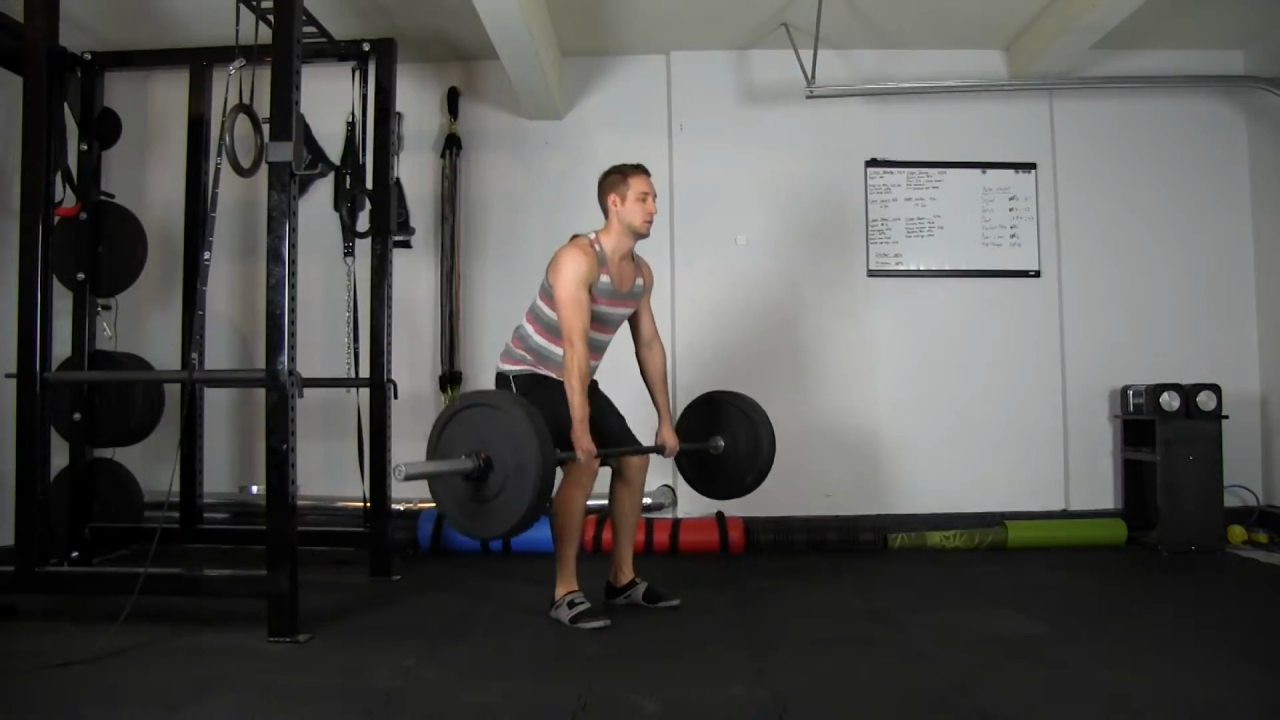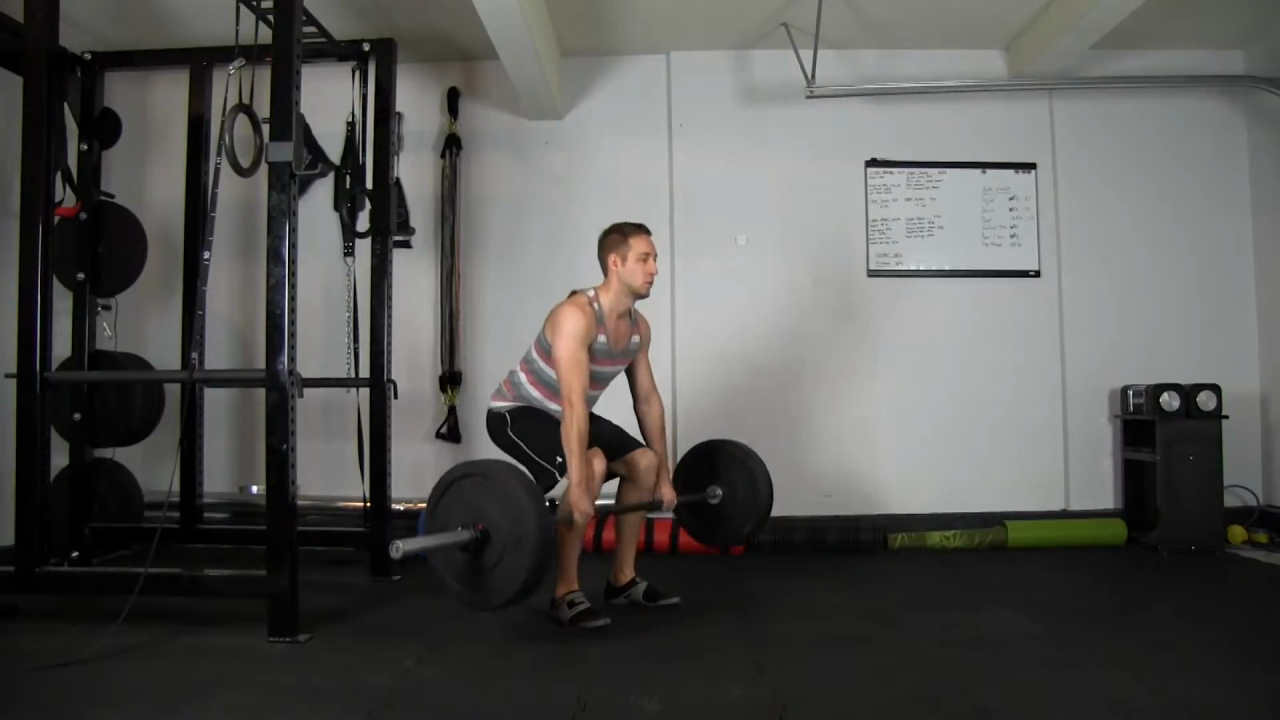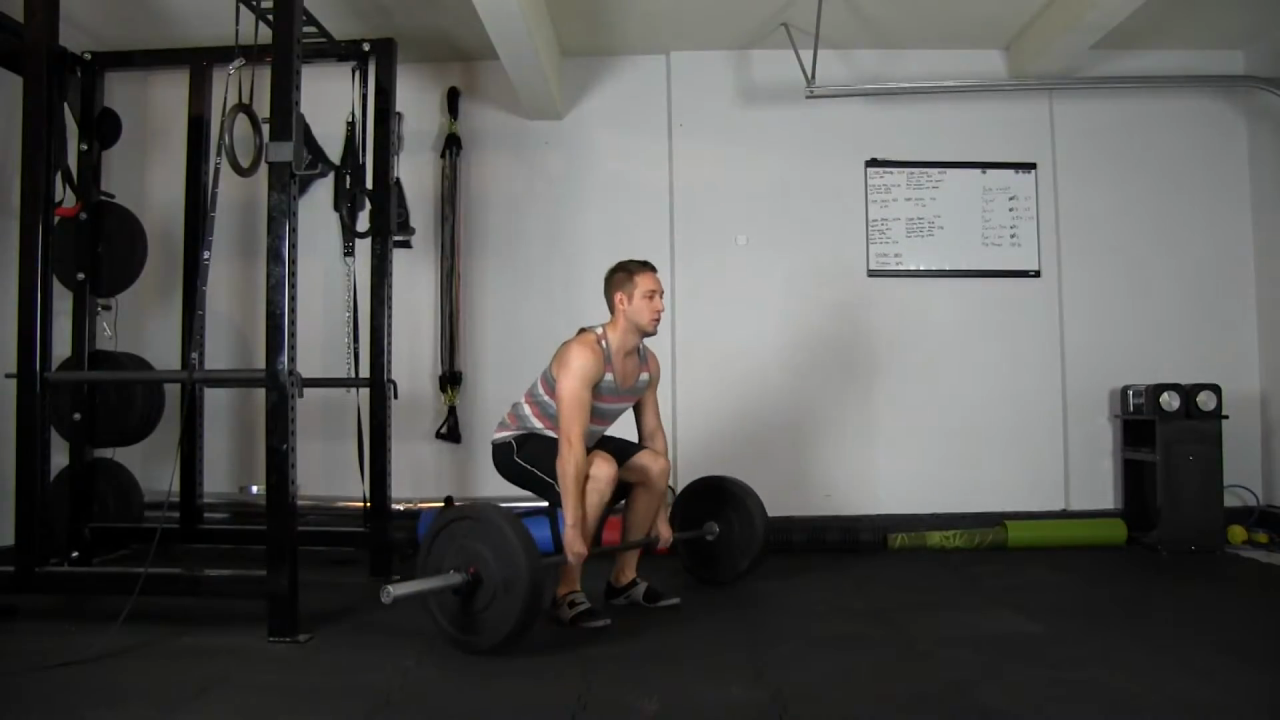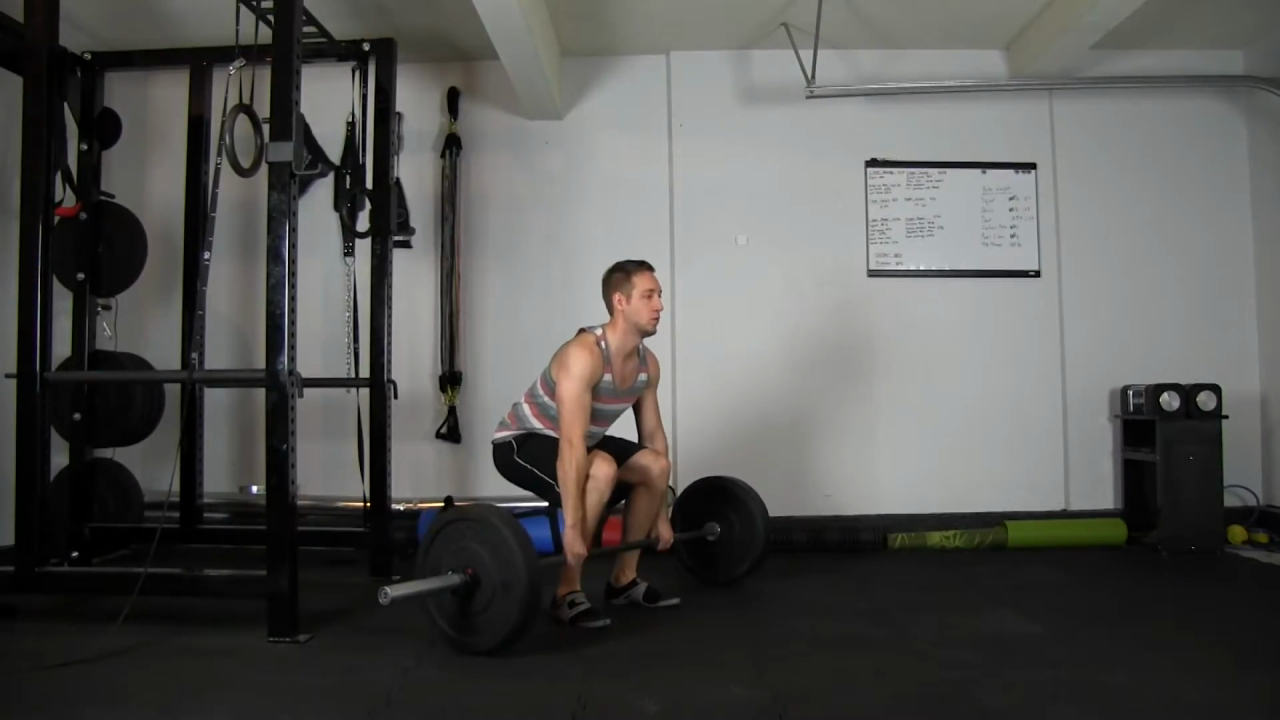
dt=0.5s
person 1, frame 1
left shoulder: (641, 271)
right shoulder: (579, 258)
left elbow: (649, 345)
right elbow: (574, 343)
left wrist: (665, 420)
right wrist: (579, 423)
left hip: (573, 379)
right hip: (526, 375)
left knee: (633, 460)
right knee: (582, 461)
left ankle: (622, 579)
right ankle: (566, 593)
person 1, frame 2
left shoulder: (639, 326)
right shoulder: (577, 315)
left elbow: (647, 399)
right elbow: (573, 404)
left wrist: (664, 475)
right wrist: (577, 483)
left hip: (560, 414)
right hip: (516, 411)
left knee: (642, 463)
right knee: (592, 466)
left ankle: (623, 579)
right ankle: (566, 592)
person 1, frame 3
left shoulder: (647, 362)
right shoulder: (584, 354)
left elbow: (652, 434)
right elbow: (570, 444)
left wrist: (660, 515)
right wrist: (572, 526)
left hip: (572, 443)
right hip: (521, 443)
left knee: (656, 467)
right knee: (602, 470)
left ankle: (623, 580)
right ankle: (568, 593)
person 1, frame 4
left shoulder: (647, 363)
right shoulder: (583, 355)
left elbow: (653, 434)
right elbow: (570, 446)
left wrist: (661, 515)
right wrist: (572, 527)
left hip: (576, 442)
right hip: (521, 442)
left knee: (655, 467)
right knee: (601, 470)
left ankle: (624, 580)
right ankle: (568, 593)
